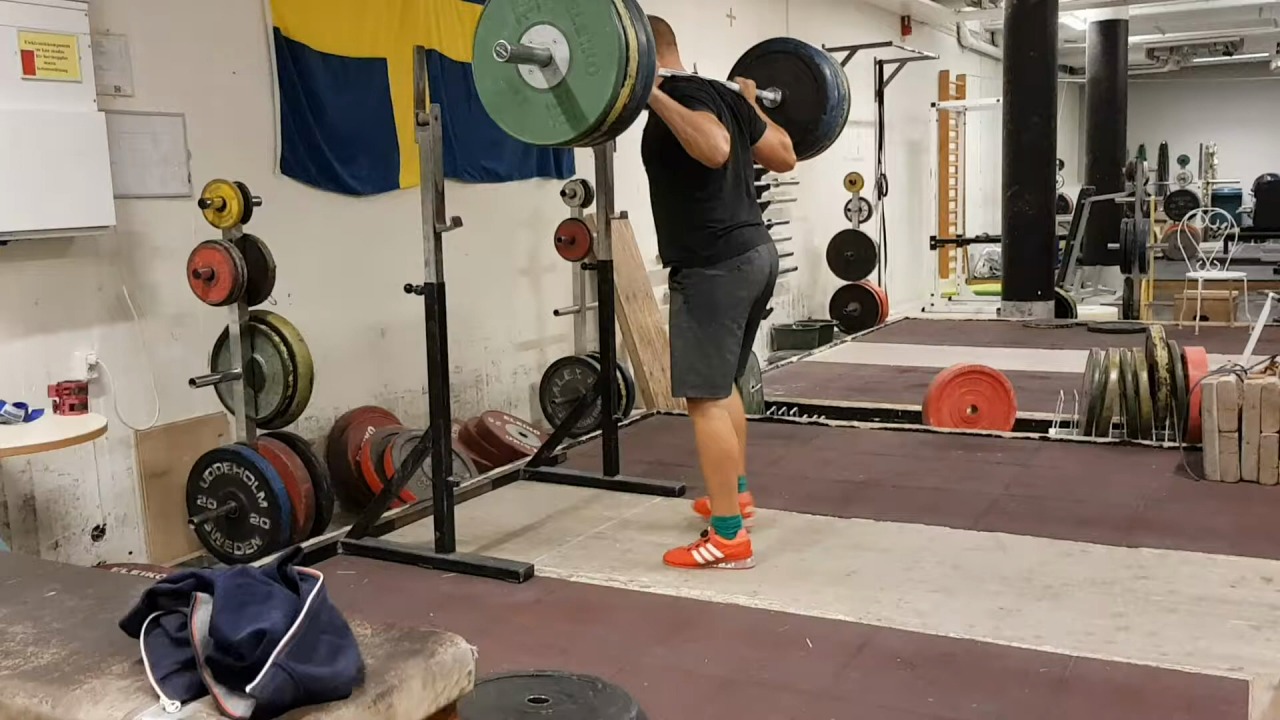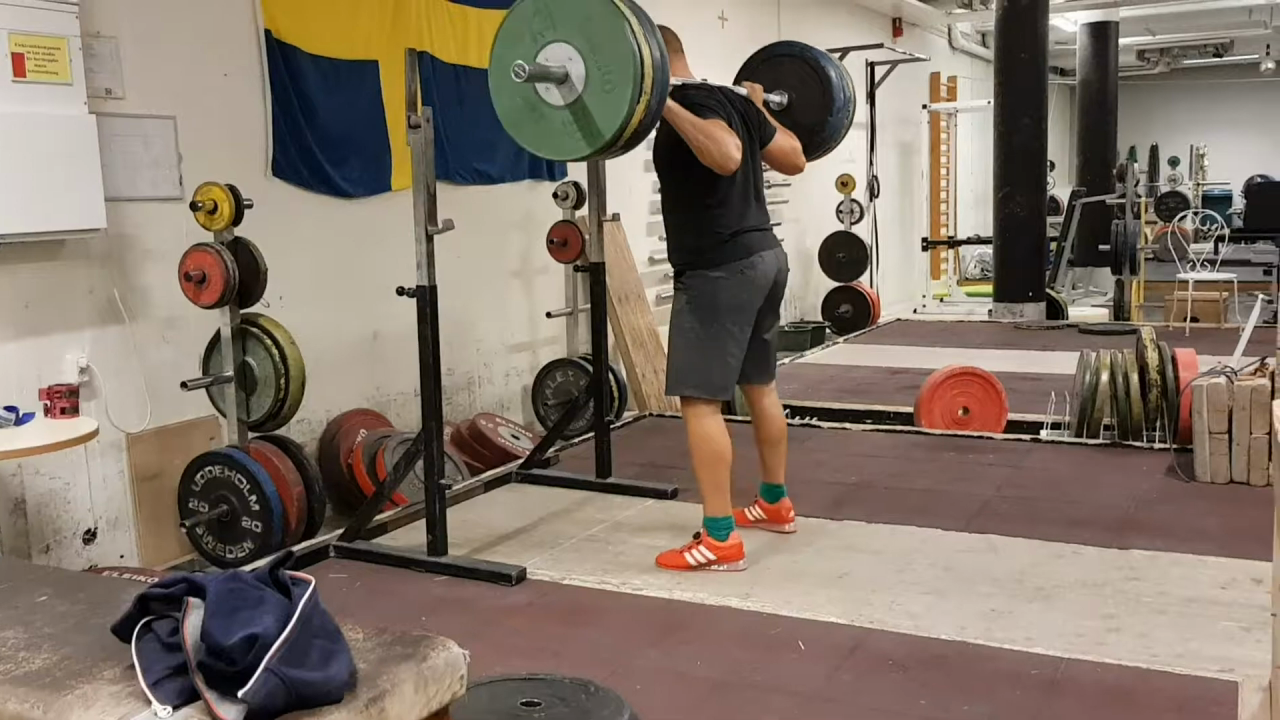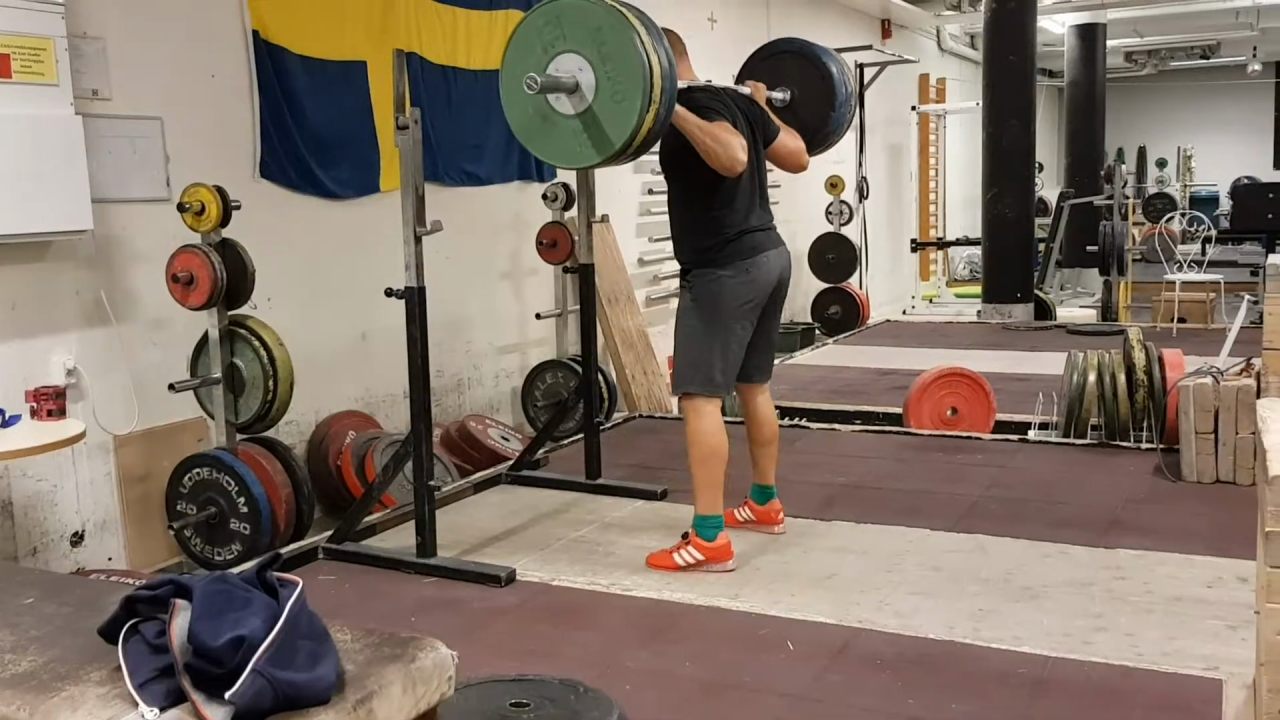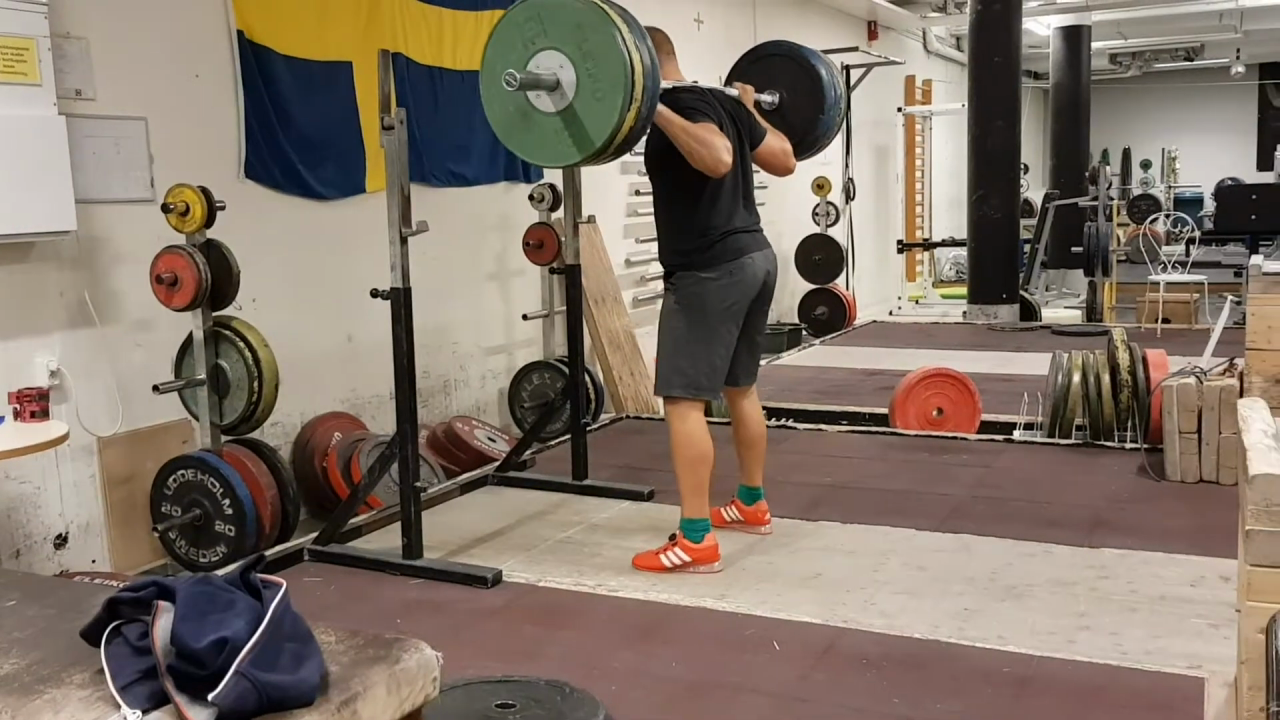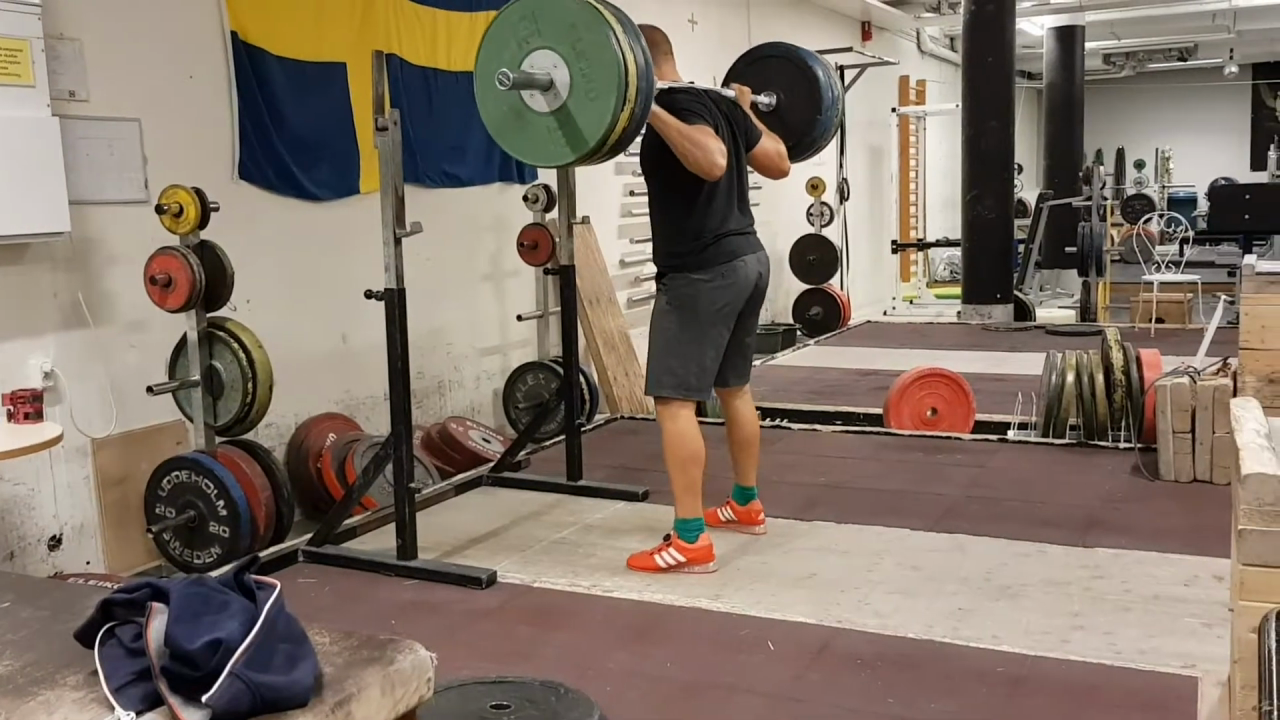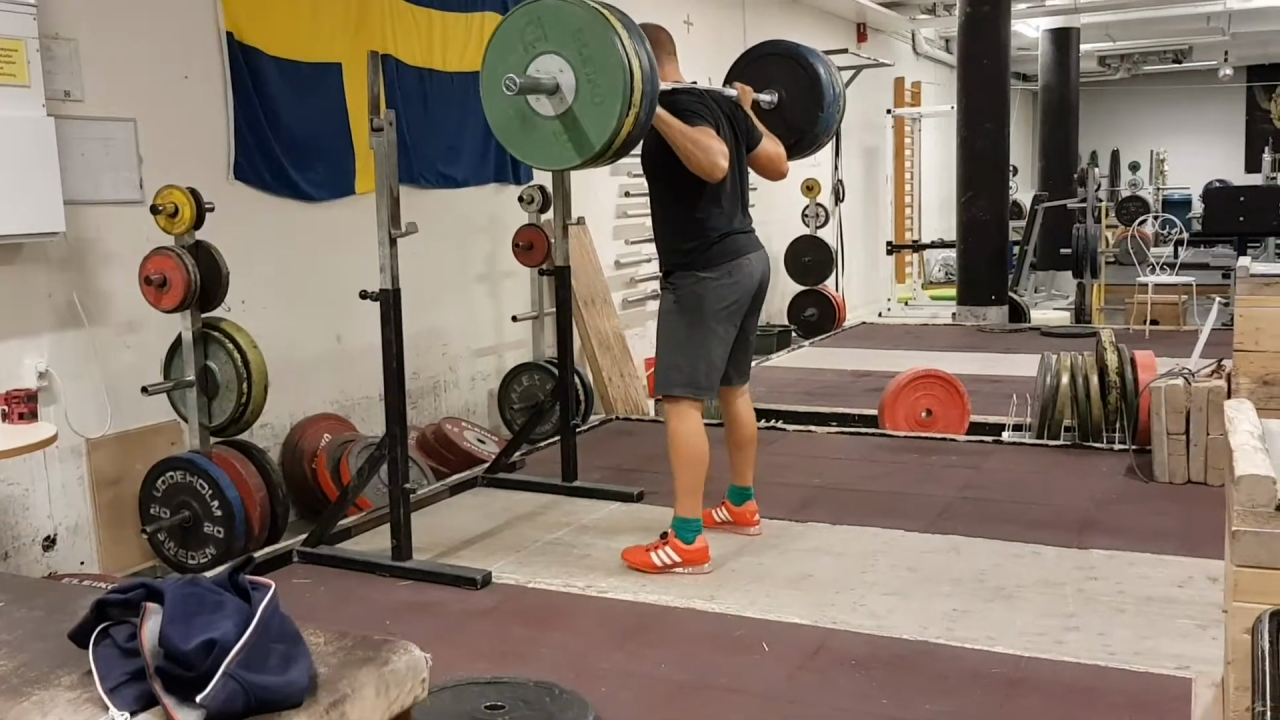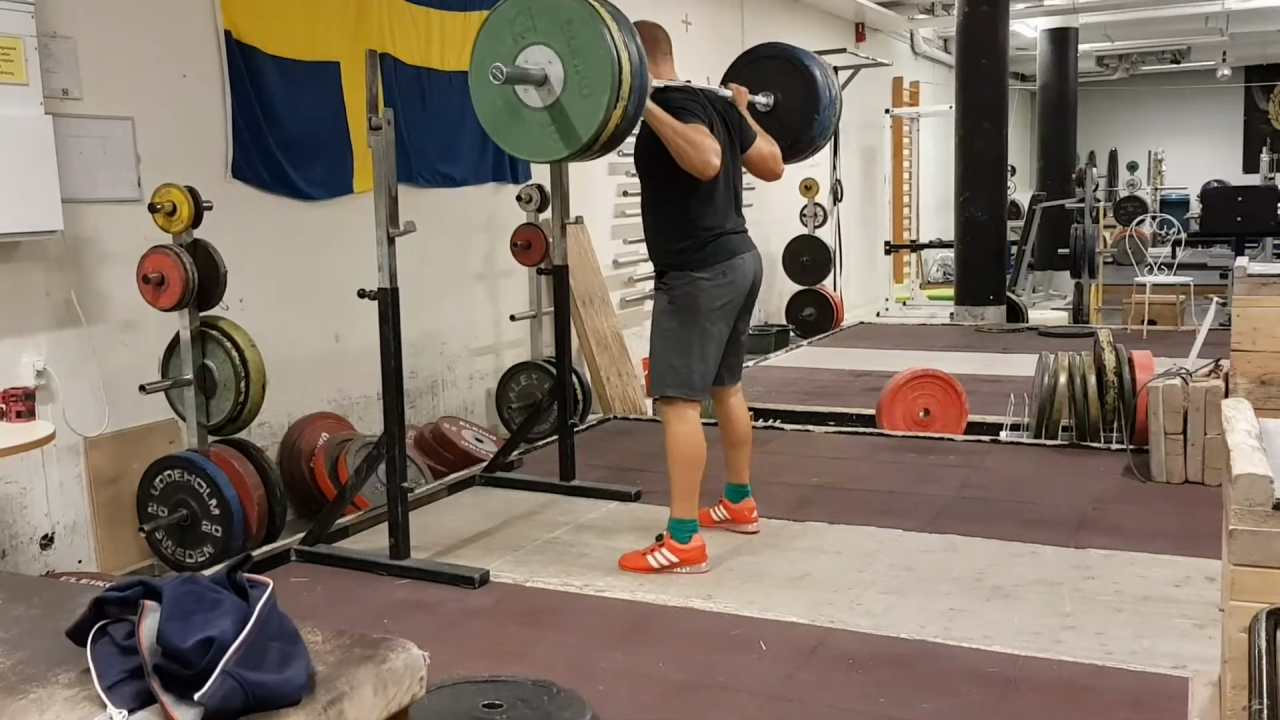
dt=0.4s
person 1, frame 1
left shoulder: (680, 95)
right shoulder: (722, 95)
left elbow: (714, 149)
right elbow: (784, 157)
left wrist: (652, 93)
right wrist: (753, 106)
left hip: (714, 266)
right hip: (755, 252)
left knee: (705, 398)
right knee: (720, 383)
left ankle: (728, 538)
right ankle: (731, 496)
person 1, frame 2
left shoulder: (690, 104)
right shoulder: (732, 101)
left elbow: (726, 156)
right elbow: (793, 159)
left wrist: (662, 104)
right wrist: (760, 109)
left hip: (719, 270)
right hip: (764, 256)
left knee: (700, 401)
right knee: (759, 387)
left ankle: (720, 539)
right ankle: (775, 502)
person 1, frame 3
left shoulder: (695, 106)
right shoulder: (736, 102)
left elbow: (733, 158)
right elbow: (797, 157)
left wrist: (670, 108)
right wrist: (763, 107)
left hip: (724, 269)
right hip: (769, 256)
left knee: (700, 398)
right knee: (752, 386)
left ankle: (708, 539)
right ankle: (764, 503)
person 1, frame 4
left shoulder: (681, 106)
right shoulder: (723, 103)
left elbow: (717, 159)
right elbow: (784, 161)
left wrist: (654, 108)
right wrist: (751, 110)
left hip: (710, 270)
right hip: (754, 257)
left knee: (683, 401)
right knee: (740, 389)
left ankle: (695, 541)
right ankle: (751, 504)
person 1, frame 5
left shoulder: (676, 107)
right shoulder: (718, 104)
left elbow: (712, 162)
right elbow: (778, 164)
left wrist: (648, 109)
right wrist: (746, 111)
left hip: (702, 272)
right hip: (747, 259)
left knee: (674, 401)
right knee: (733, 389)
left ankle: (690, 541)
right ankle: (746, 504)
person 1, frame 6
left shoulder: (679, 107)
right shoulder: (721, 104)
left elbow: (715, 164)
right elbow: (778, 165)
left wrist: (652, 111)
right wrist: (748, 111)
left hip: (706, 272)
right hip: (747, 259)
left knee: (681, 401)
right knee: (732, 388)
left ankle: (685, 542)
right ankle: (742, 505)
person 1, frame 7
left shoulder: (672, 106)
right shoulder: (714, 104)
left elbow: (707, 161)
right elbow: (772, 165)
left wrist: (644, 105)
right wrist: (743, 112)
left hip: (698, 273)
right hip: (738, 259)
left knee: (678, 401)
right knee: (724, 387)
left ankle: (683, 542)
right ankle: (739, 502)
